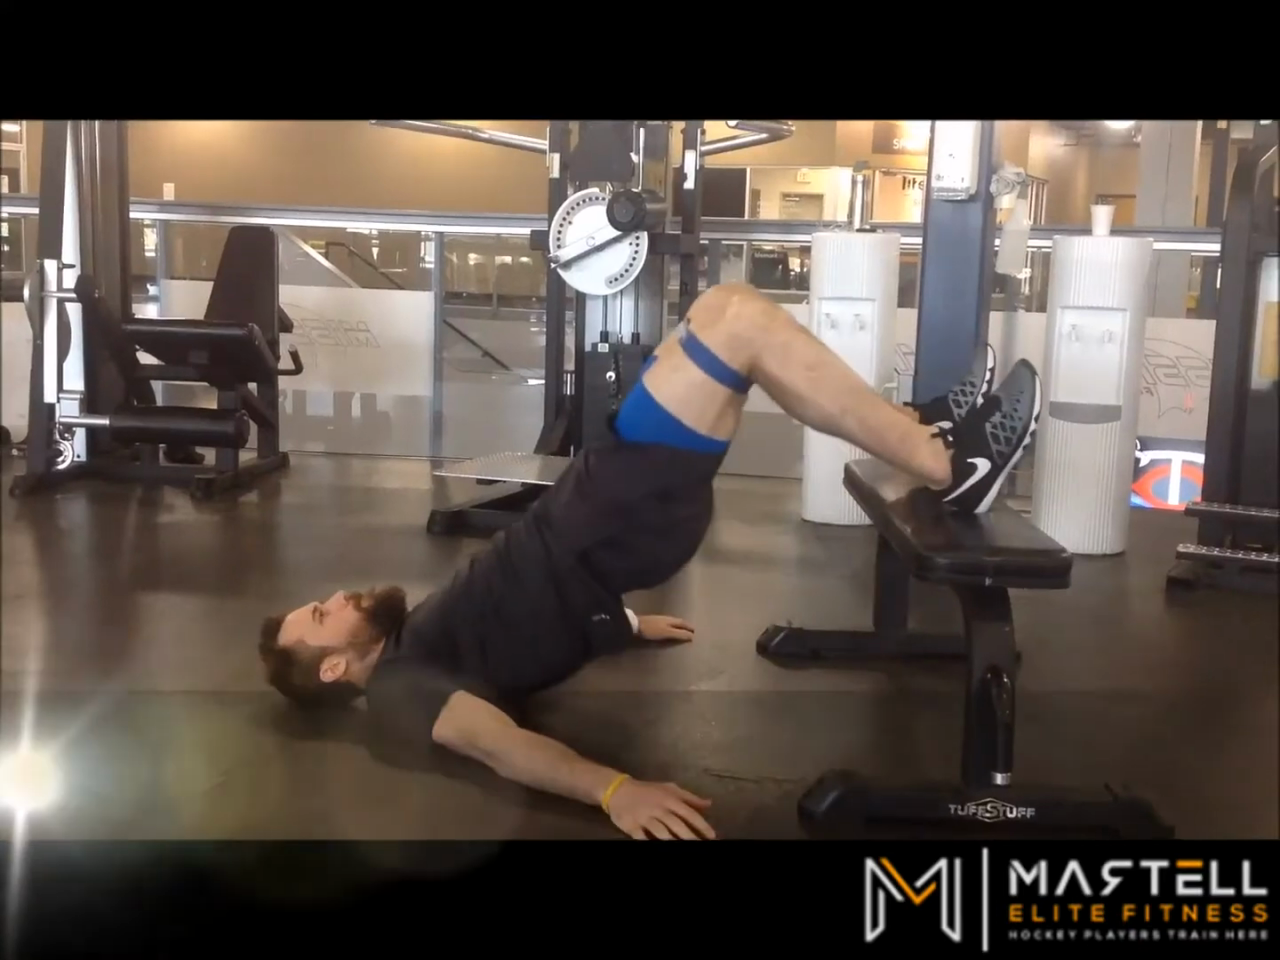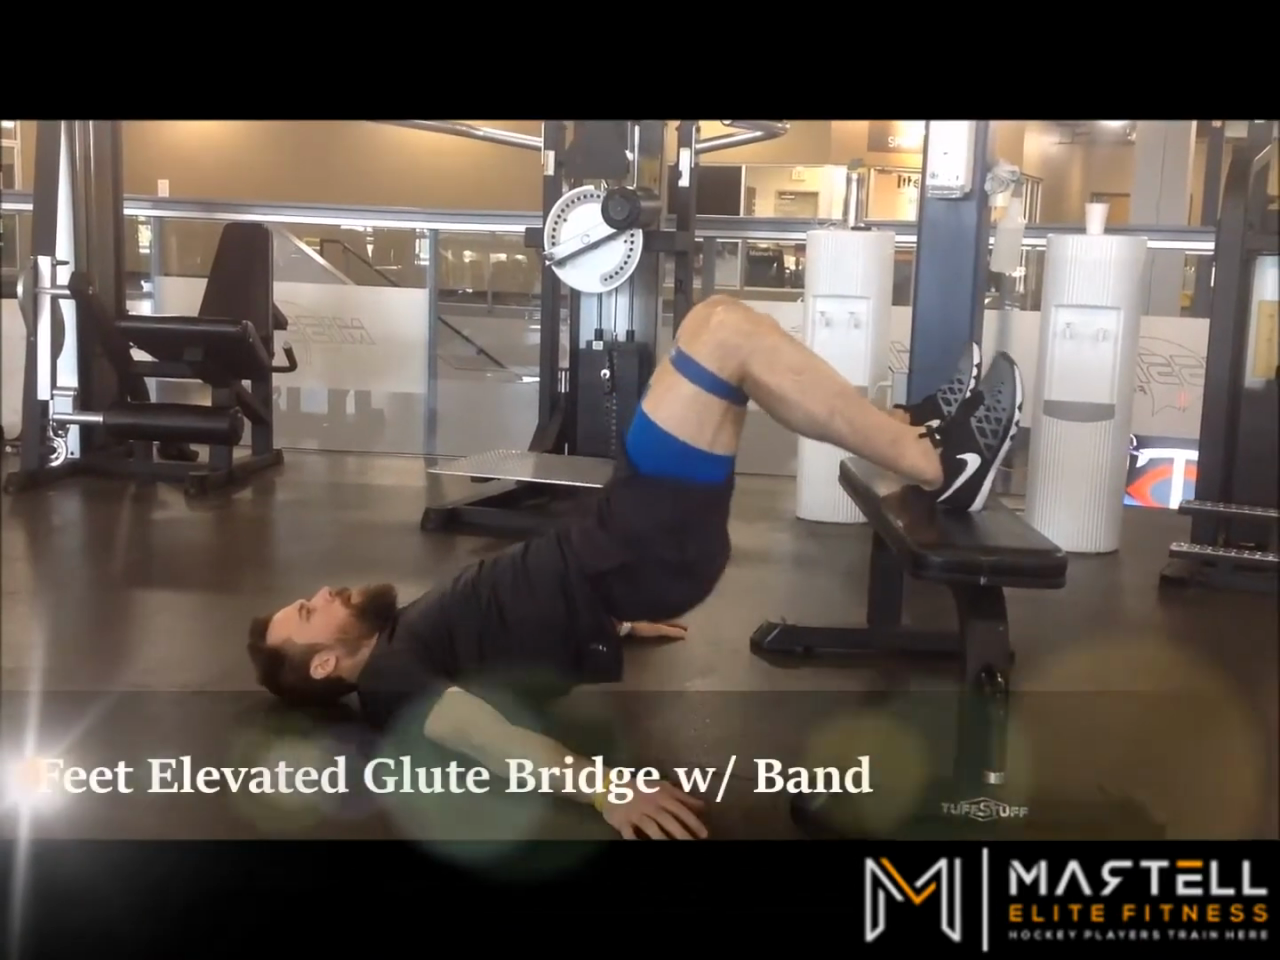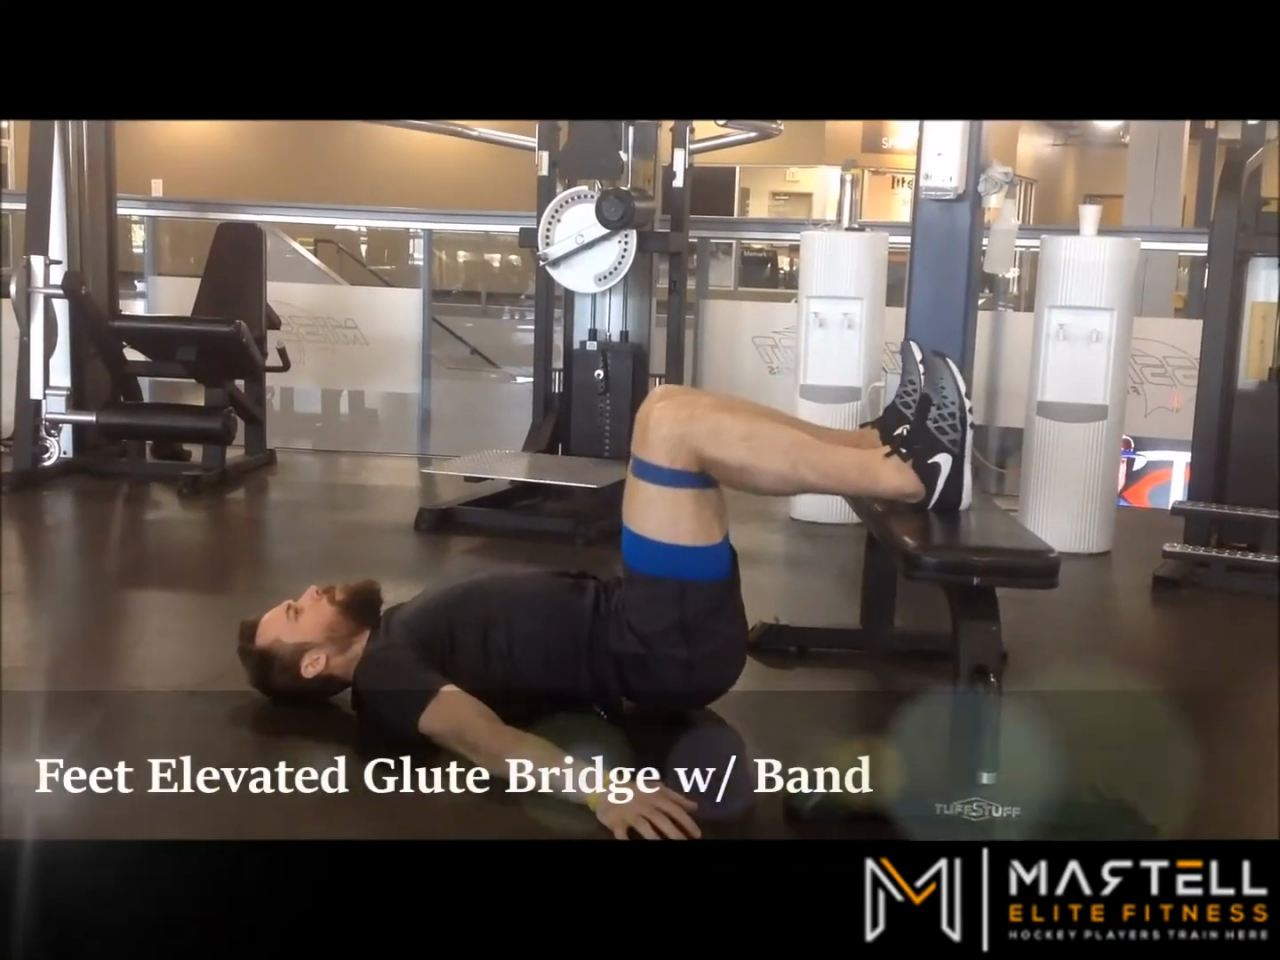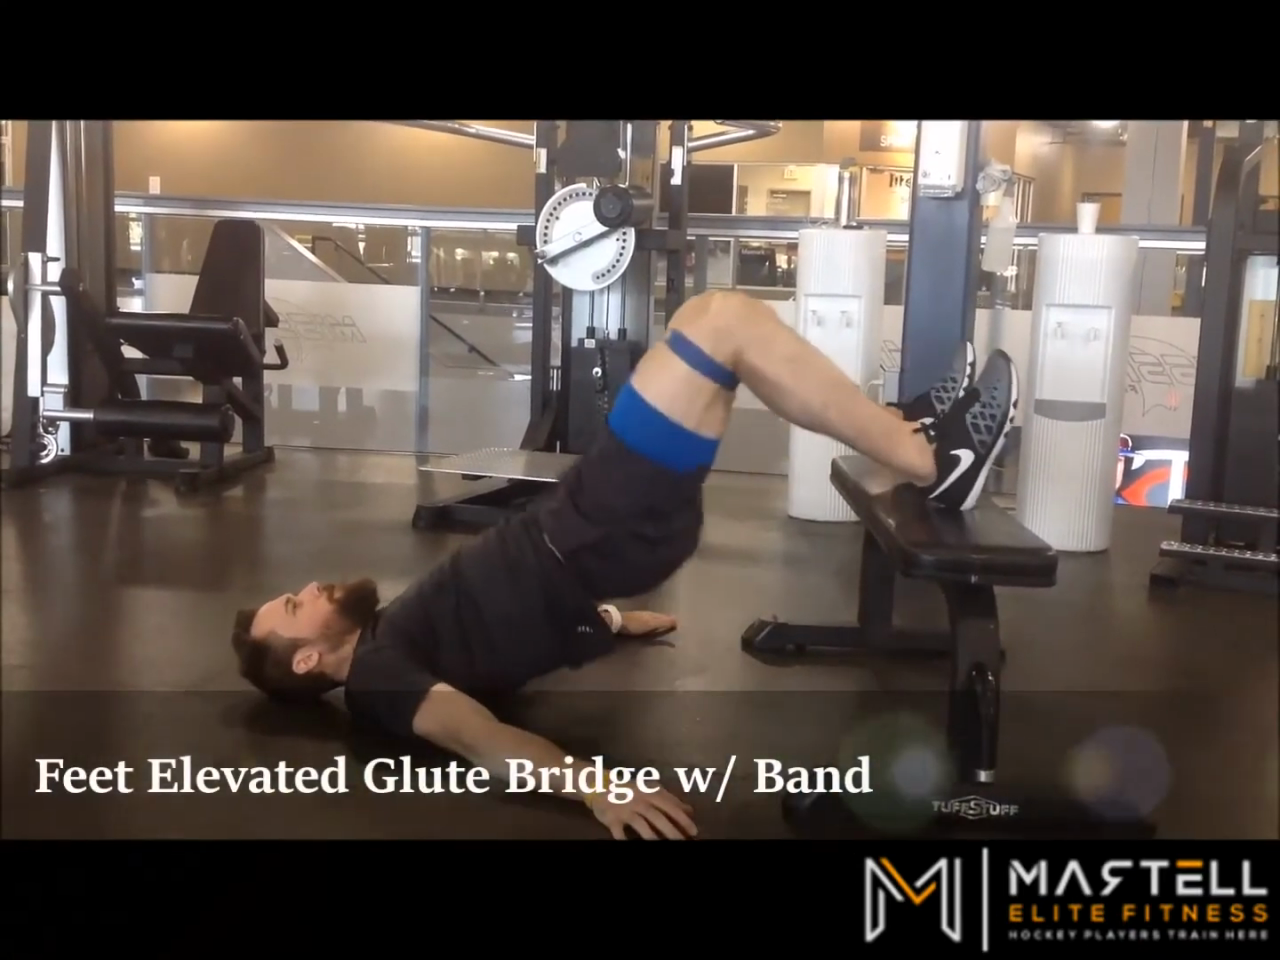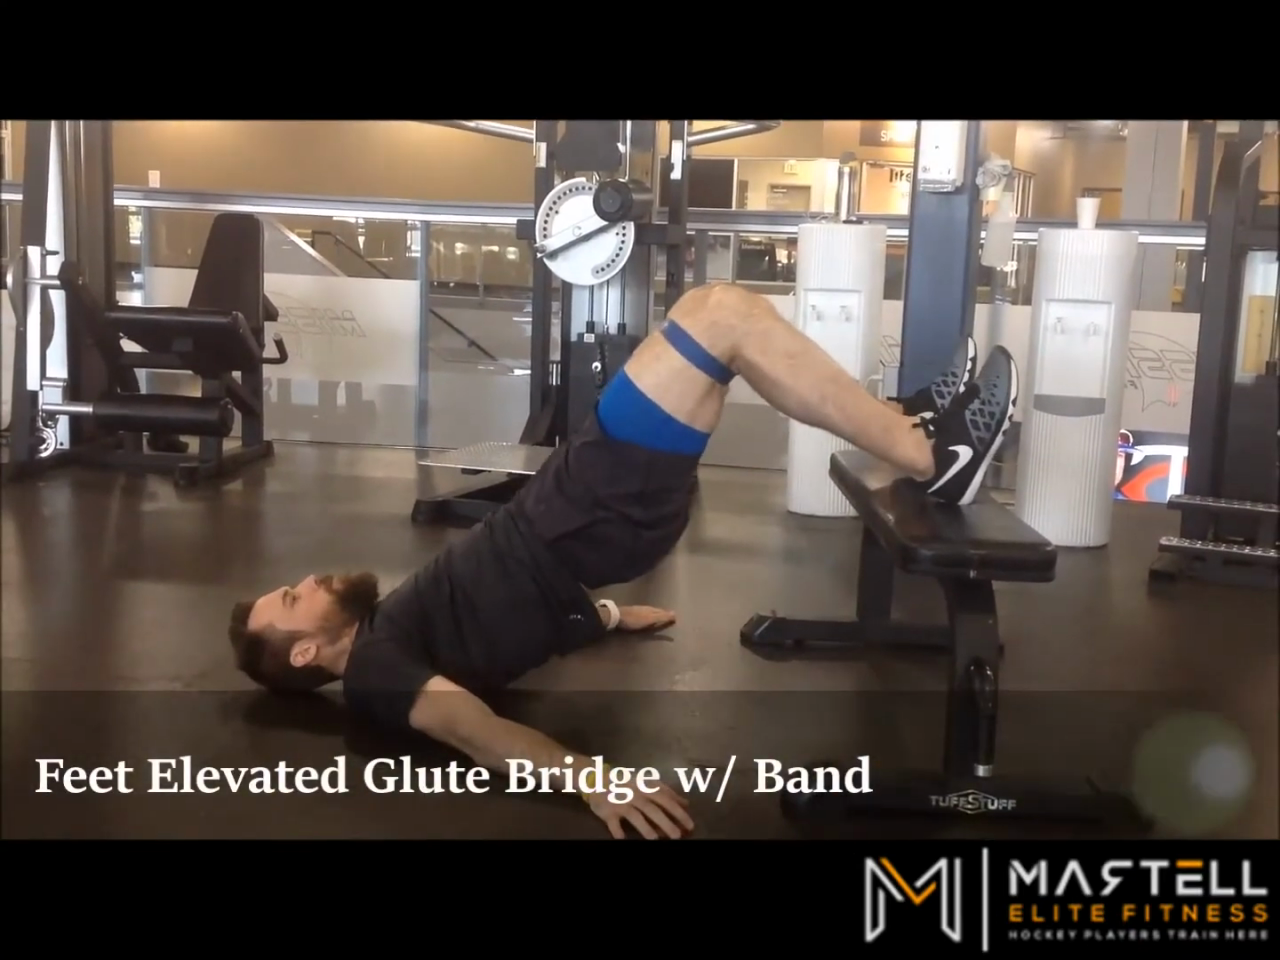
dt=1s
person 1, frame 1
left shoulder: (412, 640)
right shoulder: (397, 685)
right elbow: (493, 742)
right wrist: (614, 790)
left hip: (591, 523)
right hip: (617, 522)
left knee: (729, 308)
right knee: (740, 323)
left ankle: (924, 432)
right ankle: (949, 467)
person 1, frame 2
left shoulder: (403, 634)
right shoulder: (391, 681)
right elbow: (485, 737)
right wrist: (600, 786)
left hip: (608, 555)
right hip: (641, 553)
left knee: (721, 334)
right knee: (721, 329)
left ankle: (916, 429)
right ankle: (939, 465)
person 1, frame 3
left shoulder: (398, 632)
right shoulder: (385, 677)
right elbow: (478, 734)
right wrist: (593, 788)
left hip: (621, 615)
right hip: (660, 649)
left knee: (680, 417)
right knee: (670, 420)
left ankle: (883, 440)
right ankle: (919, 476)
person 1, frame 4
left shoulder: (384, 637)
right shoulder: (376, 677)
right elbow: (474, 735)
left wrist: (606, 617)
right wrist: (593, 785)
left hip: (577, 538)
right hip: (606, 530)
left knee: (722, 324)
right knee: (722, 319)
left ankle: (910, 431)
right ankle: (932, 460)
person 1, frame 5
left shoulder: (381, 628)
right shoulder: (374, 672)
right elbow: (466, 727)
right wrist: (586, 777)
left hip: (563, 520)
right hip: (600, 517)
left knee: (721, 317)
right knee: (719, 314)
left ankle: (905, 421)
right ankle: (930, 454)
